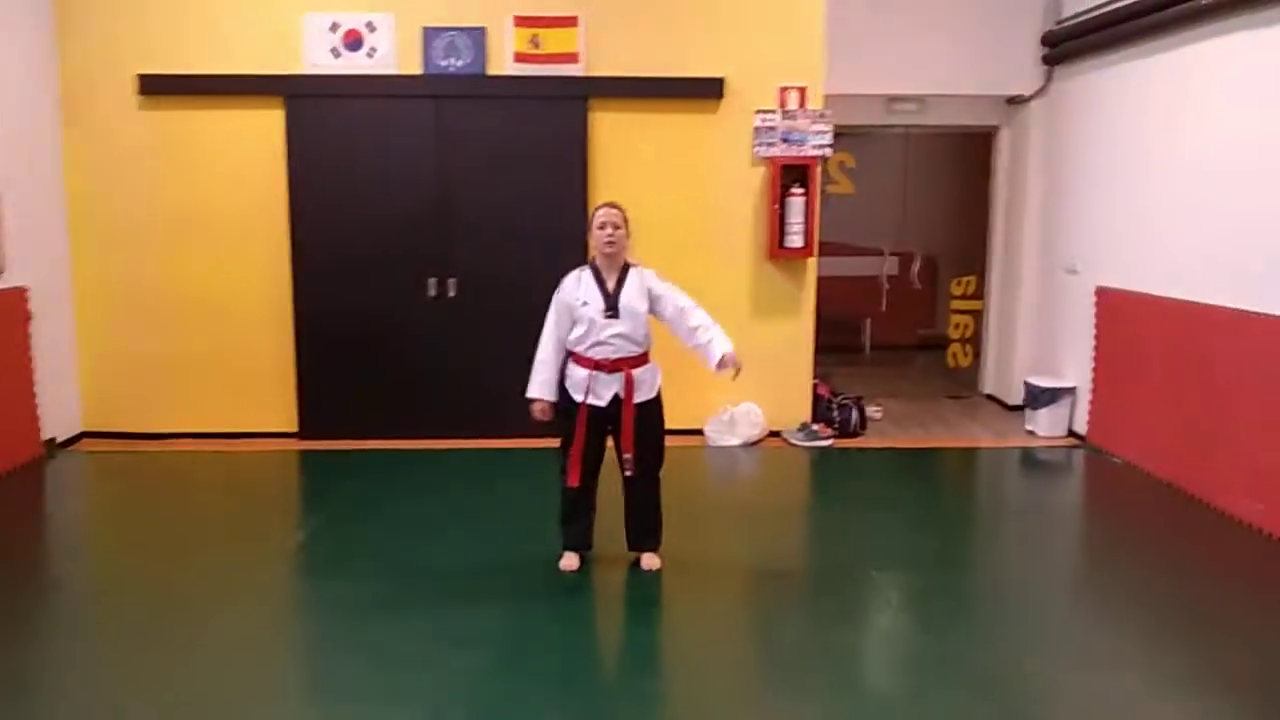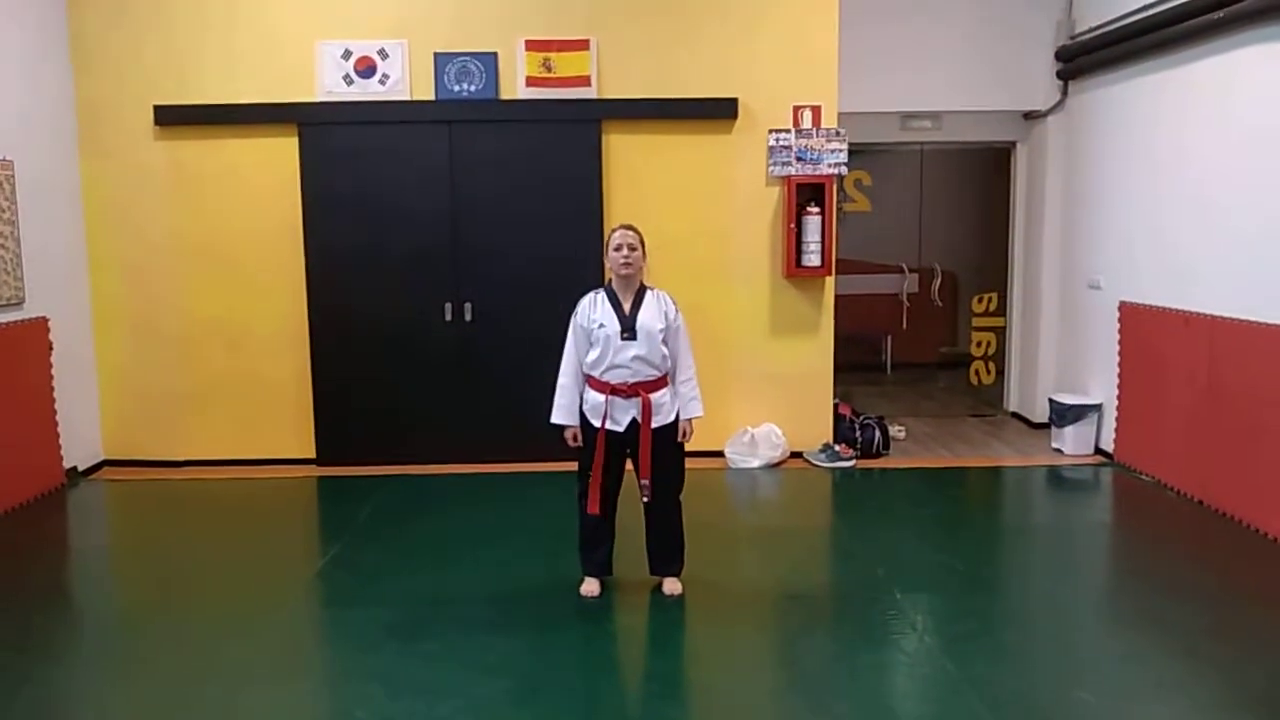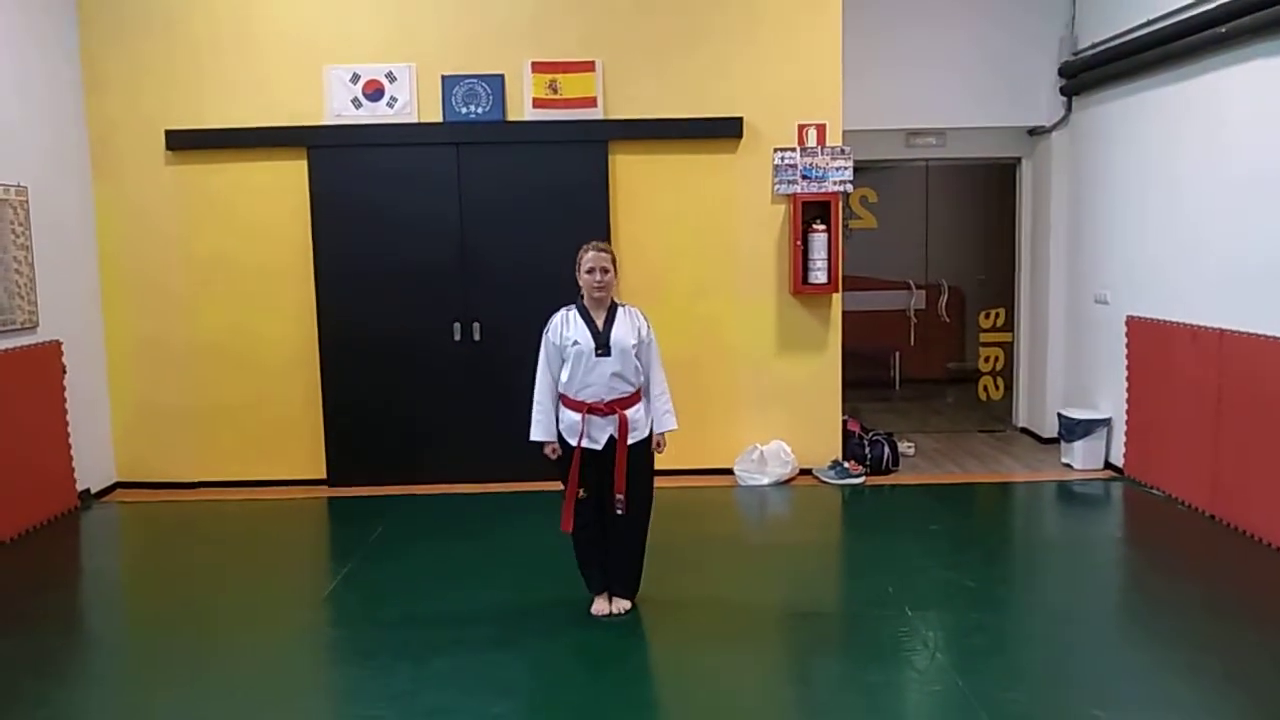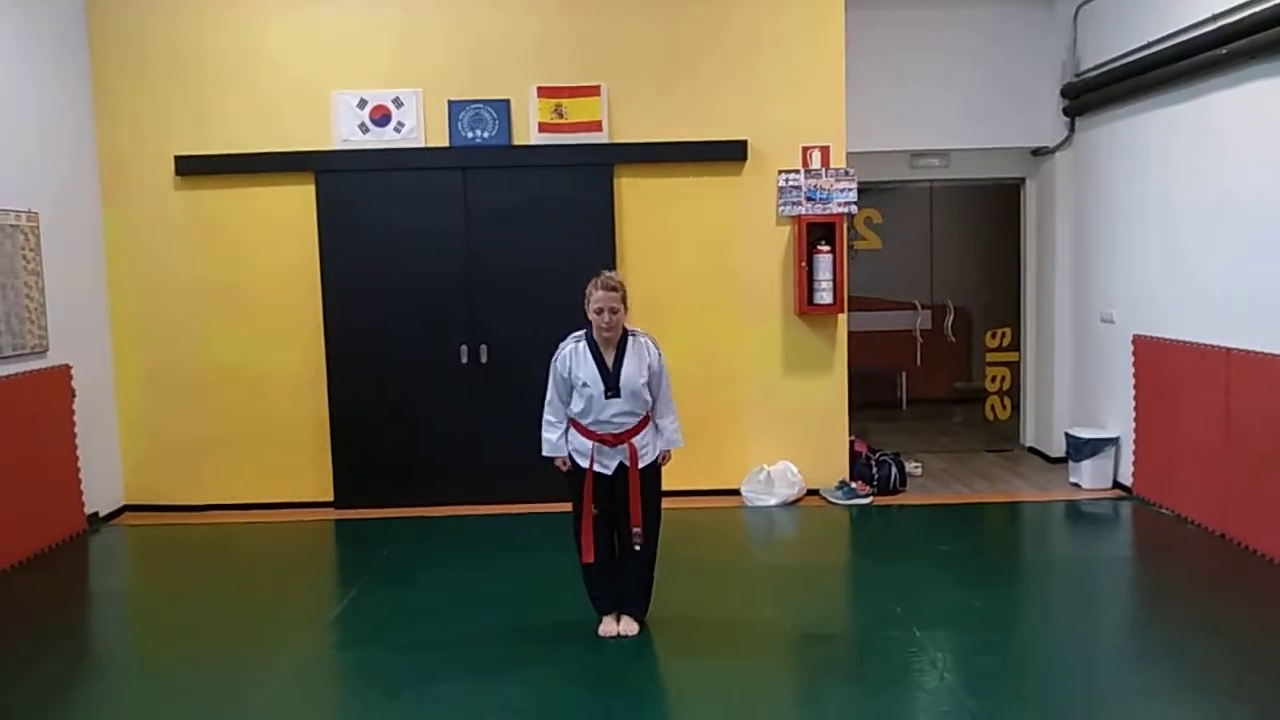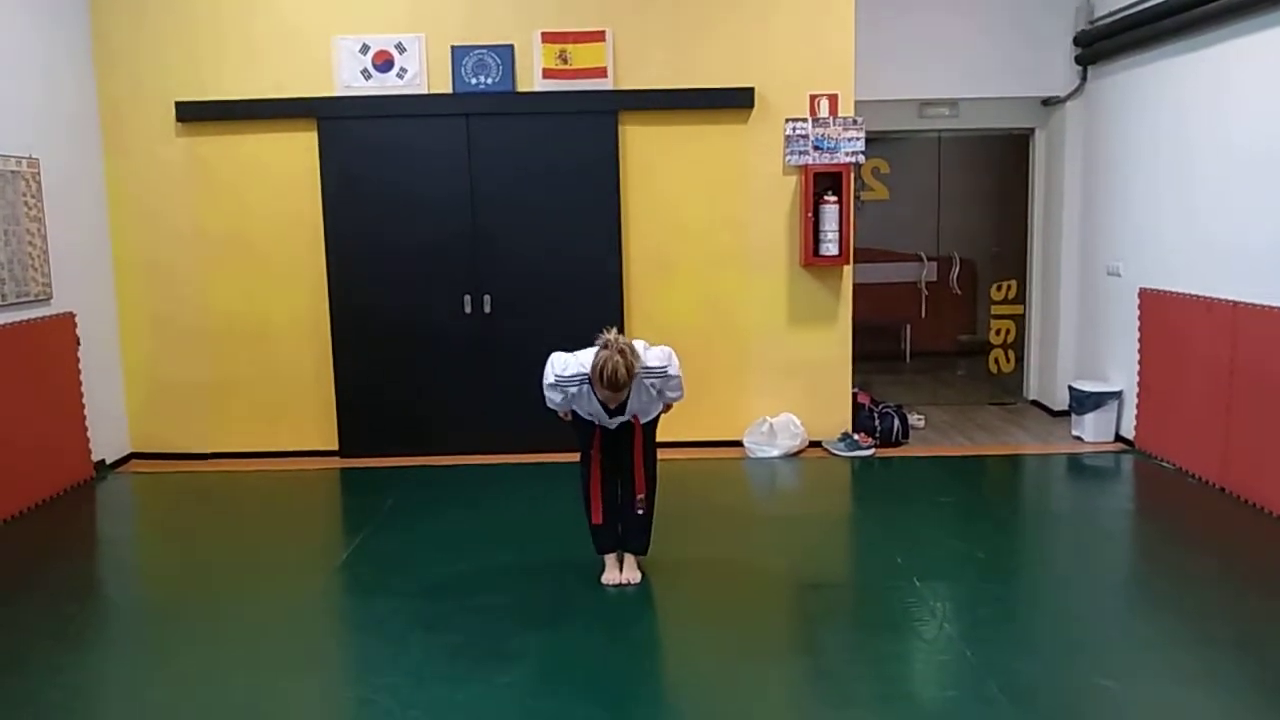
dt=1s
person 1, frame 1
left shoulder: (646, 281)
right shoulder: (573, 284)
left elbow: (685, 314)
right elbow: (552, 340)
left wrist: (721, 349)
right wrist: (542, 392)
left hip: (636, 387)
right hip: (585, 387)
left knee: (642, 470)
right knee: (579, 469)
left ankle: (646, 545)
right ankle: (574, 545)
person 1, frame 2
left shoulder: (663, 304)
right shoulder: (589, 306)
left elbow: (682, 363)
right elbow: (573, 365)
left wrist: (687, 412)
right wrist: (569, 418)
left hip: (655, 410)
right hip: (602, 411)
left knee: (662, 495)
right knee: (597, 494)
left ankle: (668, 570)
right ankle: (593, 571)
person 1, frame 3
left shoulder: (634, 320)
right shoulder: (561, 323)
left elbow: (654, 376)
right elbow: (547, 382)
left wrist: (661, 424)
right wrist: (546, 434)
left hip: (629, 428)
right hip: (579, 430)
left knee: (629, 512)
right knee: (586, 513)
left ankle: (623, 589)
right ankle: (600, 589)
person 1, frame 4
left shoulder: (646, 349)
right shoulder: (569, 353)
left elbow: (662, 401)
right elbow: (555, 405)
left wrist: (667, 441)
right wrist: (557, 449)
left hip: (637, 453)
right hip: (588, 454)
left knee: (638, 532)
right knee: (593, 534)
left ankle: (631, 610)
right ankle: (607, 610)
person 1, frame 5
left shoulder: (653, 369)
right shoulder: (570, 375)
left elbow: (670, 359)
right elbow: (552, 365)
left wrist: (669, 399)
right wrist: (561, 407)
left hip: (640, 415)
left knee: (638, 477)
right knee: (598, 478)
left ankle: (631, 555)
right ankle: (610, 556)
